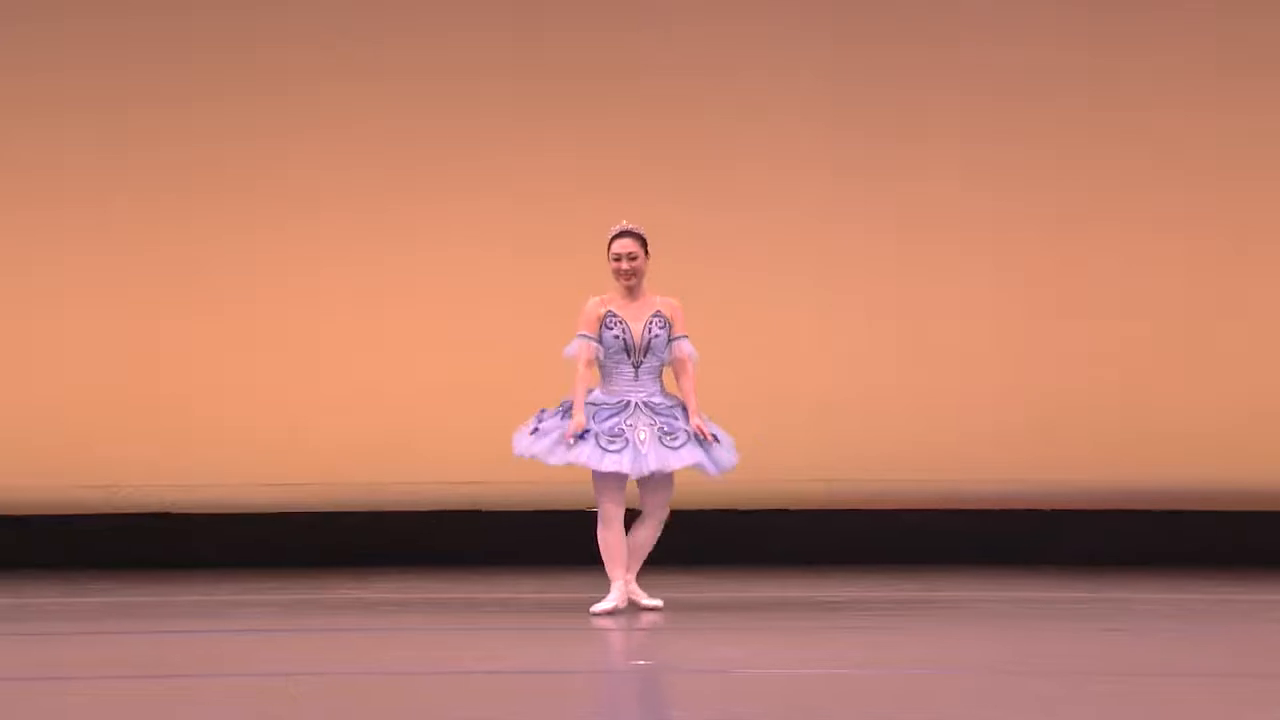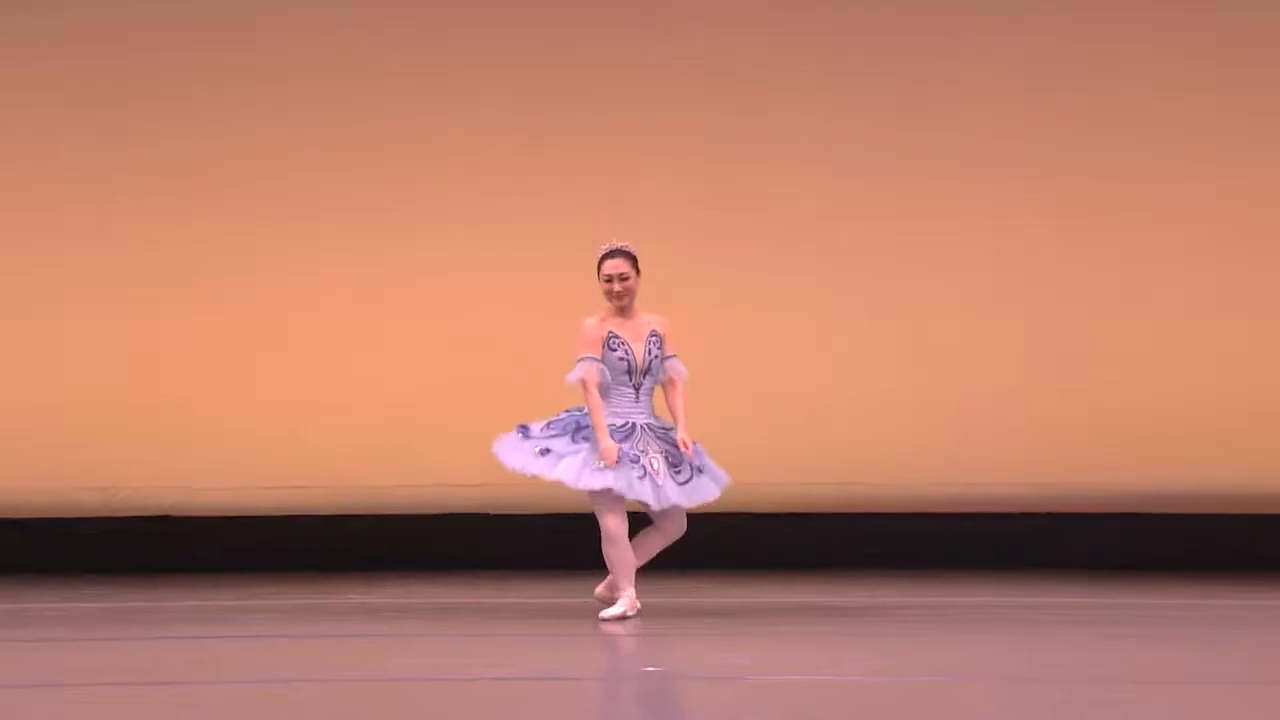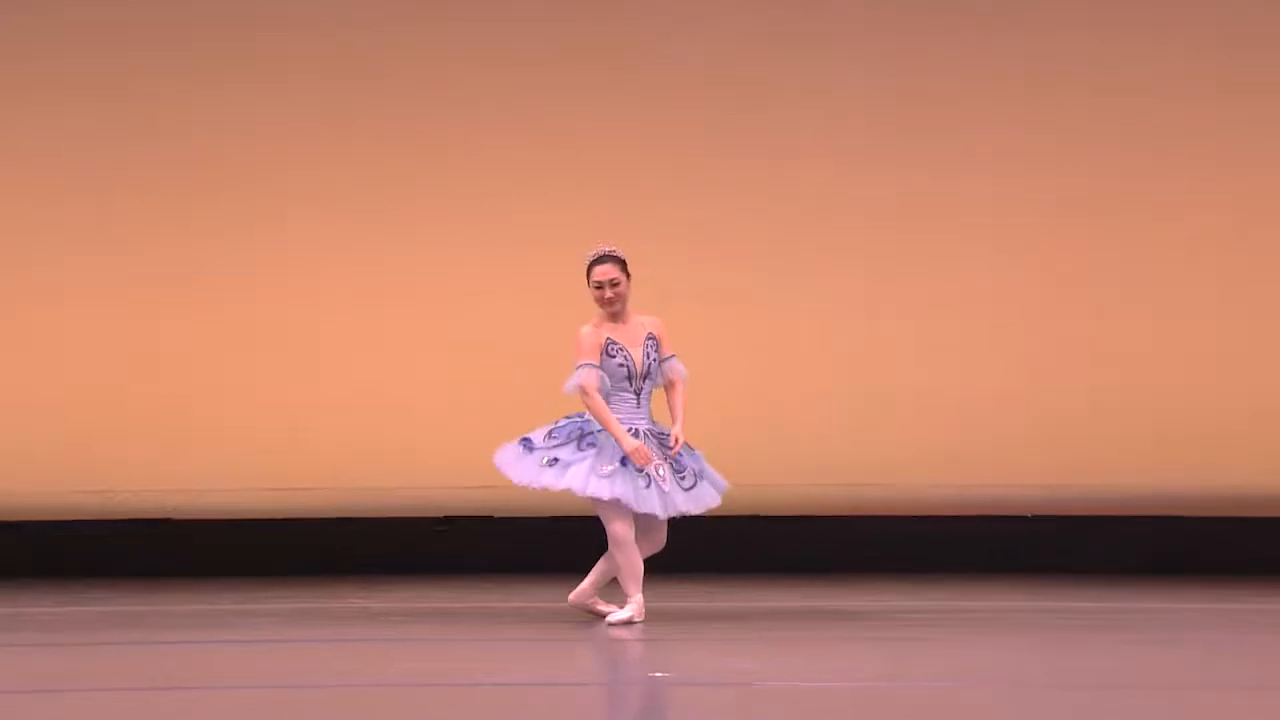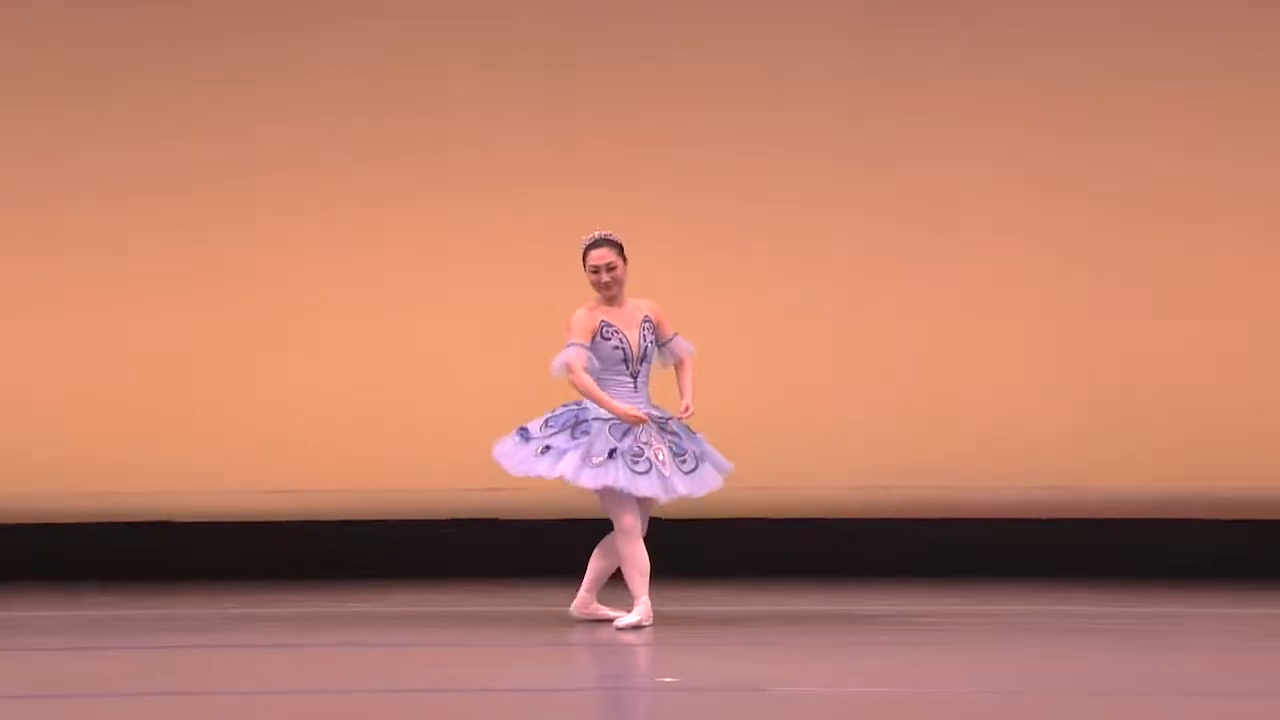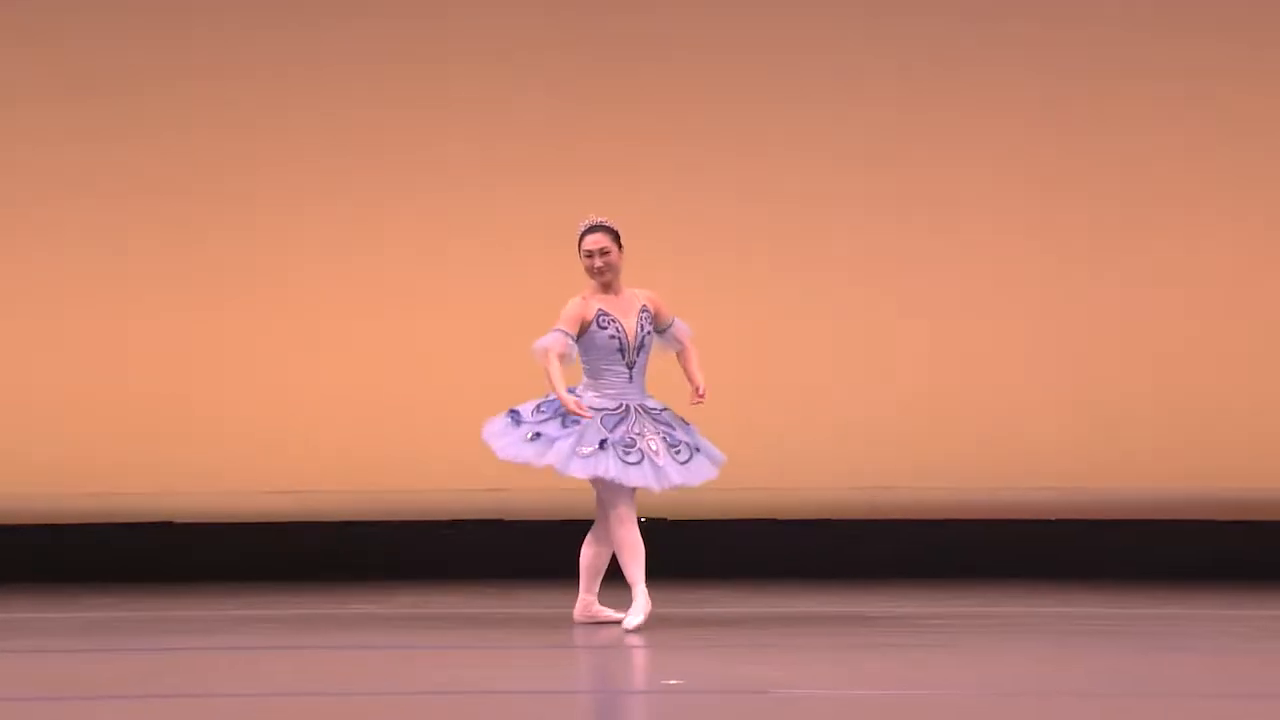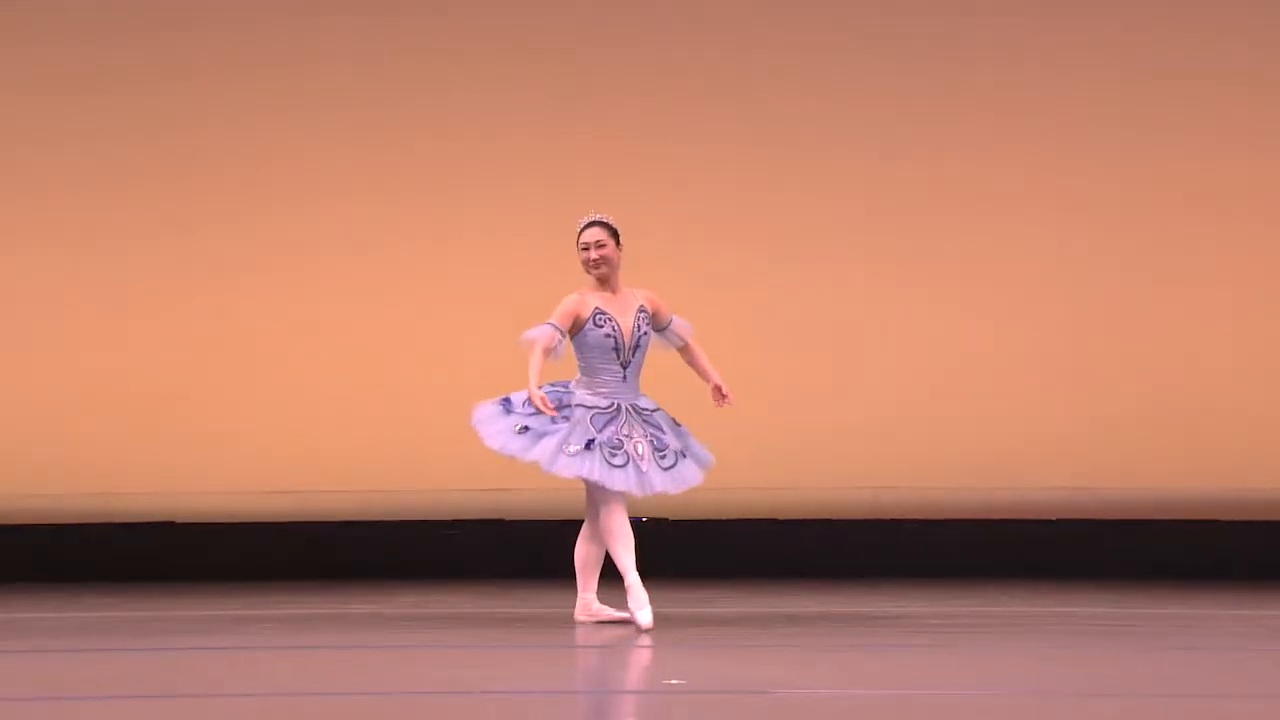
dt=0.2s
person 1, frame 1
left shoulder: (669, 308)
right shoulder: (596, 308)
left elbow: (683, 364)
right elbow: (583, 364)
left wrist: (693, 414)
right wrist: (577, 413)
left hip: (656, 415)
right hip: (608, 413)
left knee: (657, 507)
right knee: (609, 507)
left ankle: (628, 581)
right ankle: (616, 589)
person 1, frame 2
left shoulder: (659, 326)
right shoulder: (594, 327)
left elbow: (673, 382)
right elbow: (589, 387)
left wrist: (681, 430)
right wrist: (603, 437)
left hip: (649, 436)
right hip: (605, 435)
left knee: (673, 524)
right knee: (613, 526)
left ankle: (613, 584)
right ankle: (626, 595)
person 1, frame 3
left shoulder: (654, 327)
right shoulder: (590, 334)
left elbow: (674, 382)
right elbow: (589, 393)
left wrist: (678, 425)
right wrist: (623, 439)
left hip: (649, 441)
right hip: (603, 442)
left knee: (654, 537)
right knee: (620, 531)
left ankle: (586, 592)
right ankle: (634, 600)
person 1, frame 4
left shoulder: (651, 311)
right shoulder: (585, 318)
left elbow: (681, 358)
right elbow: (573, 371)
left wrist: (687, 397)
right wrist: (615, 407)
left hip: (647, 427)
right hip: (600, 428)
left knee: (633, 526)
right knee: (627, 522)
left ankle: (585, 600)
right ankle: (641, 603)
person 1, frame 5
left shoulder: (648, 301)
right shoulder: (580, 307)
left elbow: (681, 340)
right elbow: (551, 353)
left wrist: (696, 378)
right wrist: (562, 394)
left hip: (640, 418)
right hip: (596, 418)
left knee: (612, 515)
right knee: (621, 509)
left ankle: (587, 603)
right ankle: (640, 596)
person 1, frame 6
left shoulder: (646, 302)
right shoulder: (577, 304)
left elbow: (683, 340)
right elbow: (541, 345)
left wrist: (712, 378)
right wrist: (533, 386)
left hip: (632, 415)
right hip: (587, 415)
left knee: (599, 511)
right knee: (610, 504)
left ankle: (587, 602)
right ankle: (635, 588)
